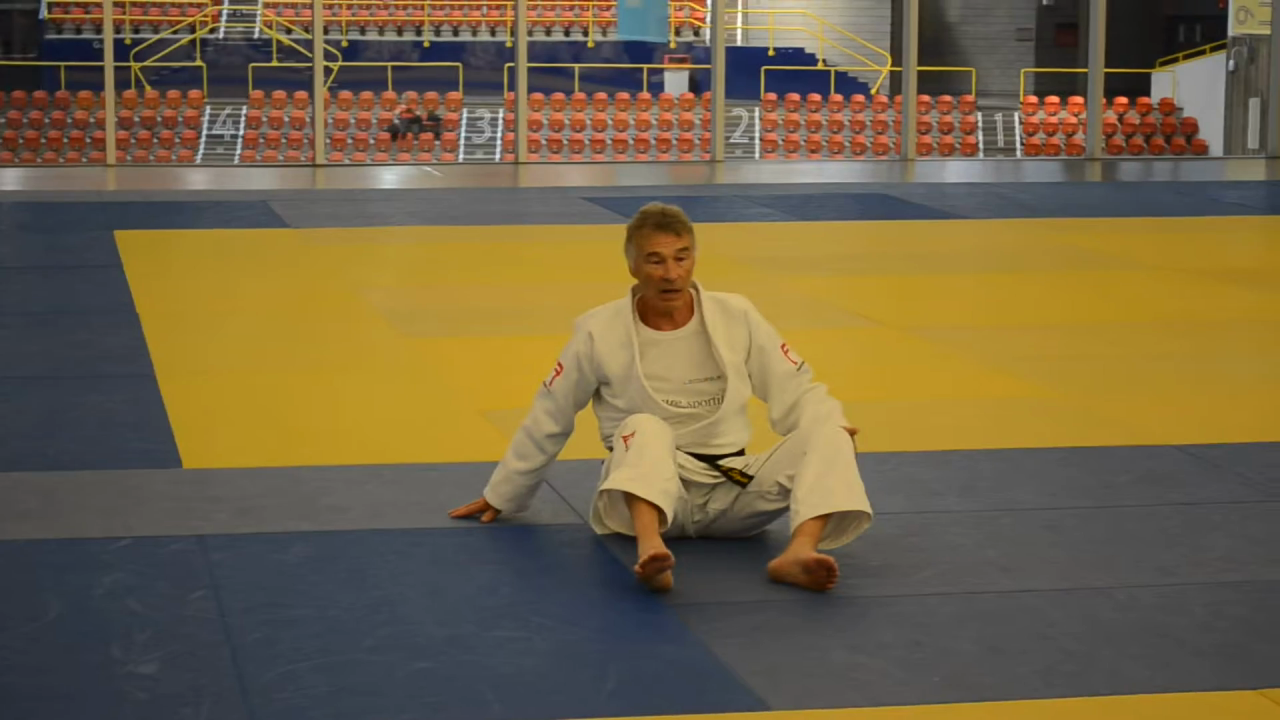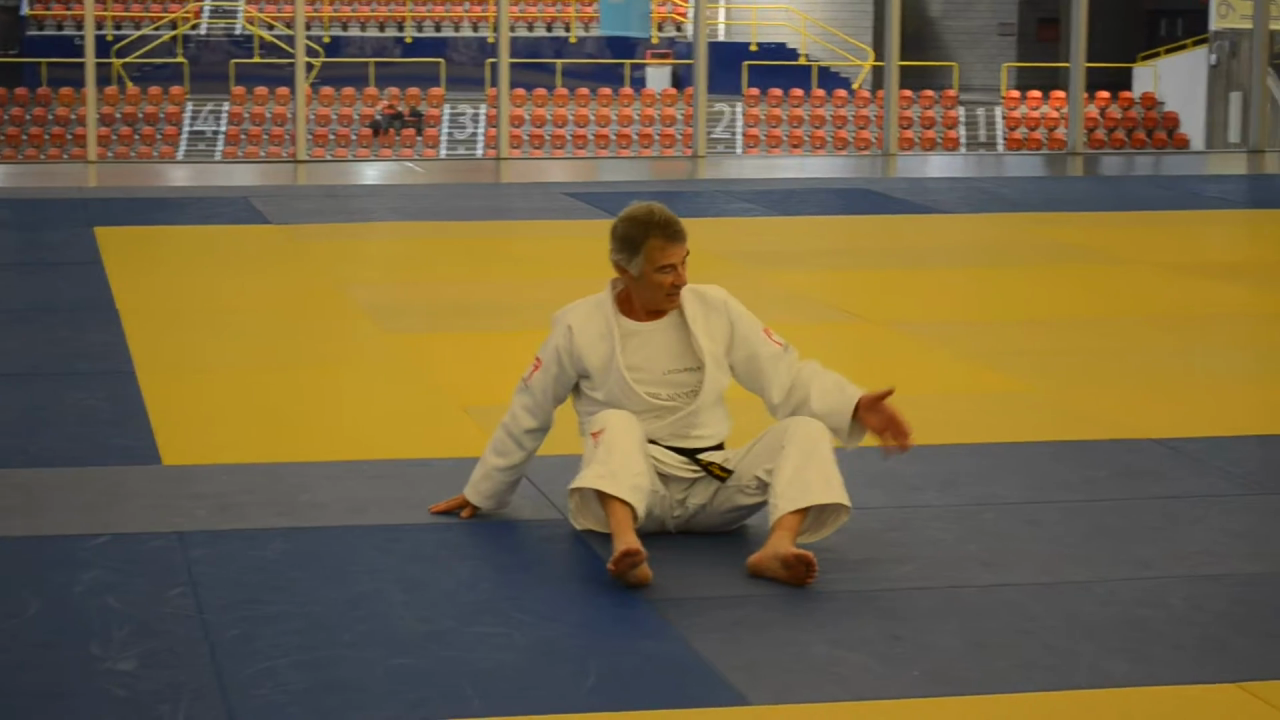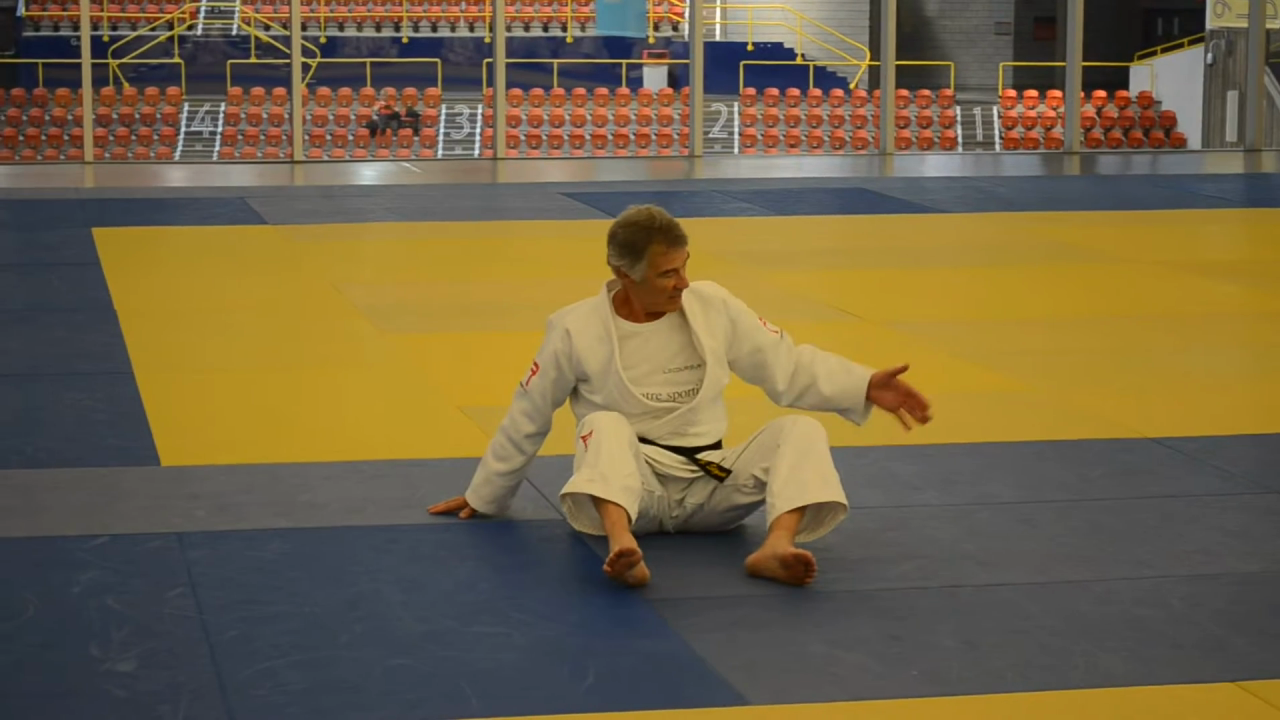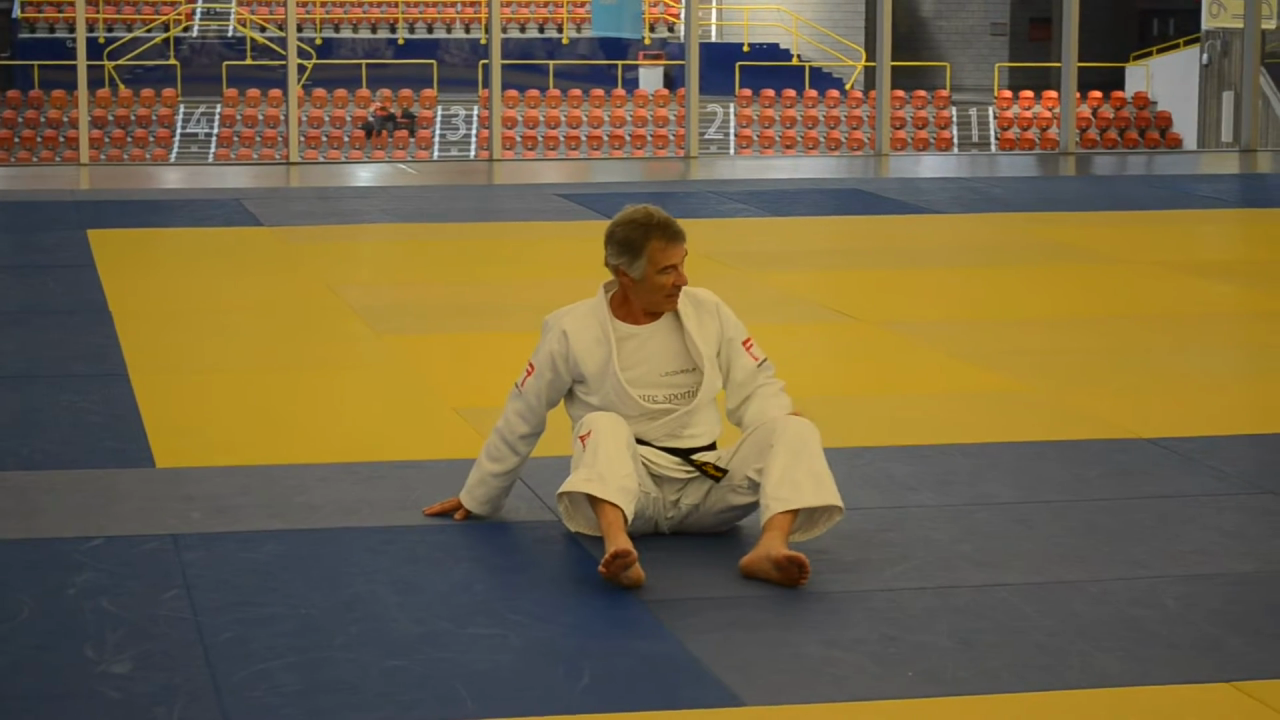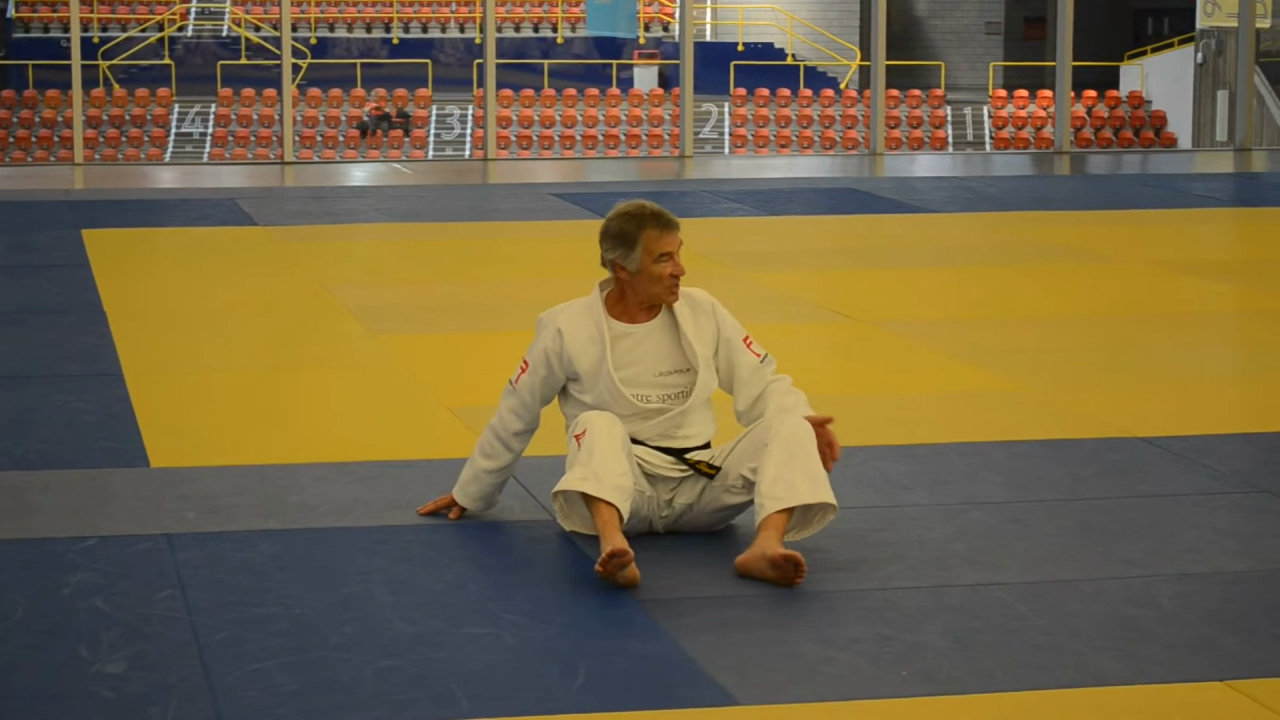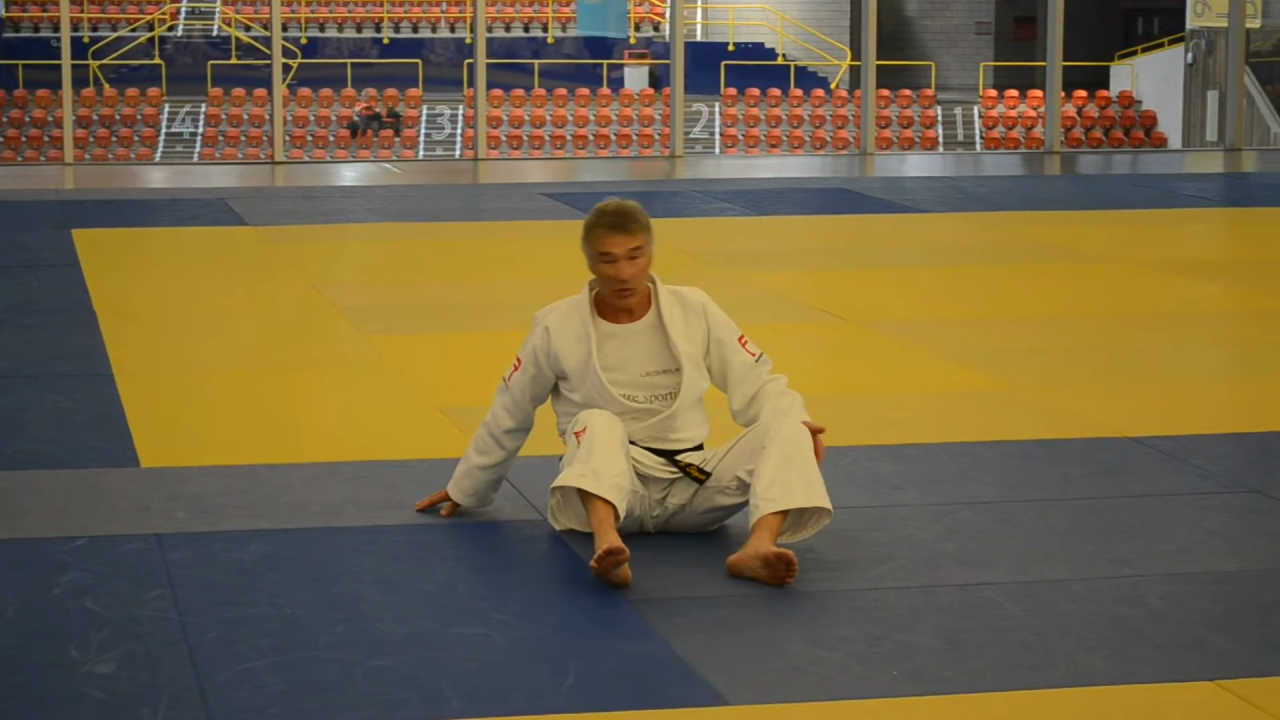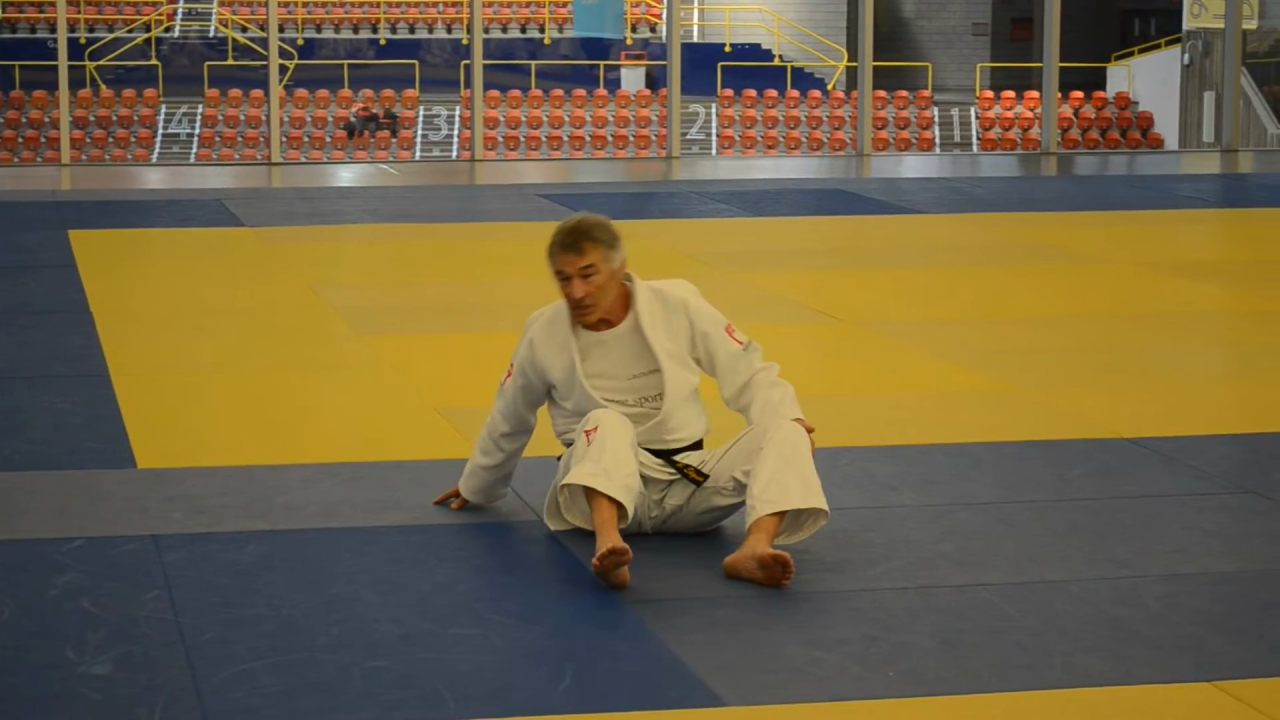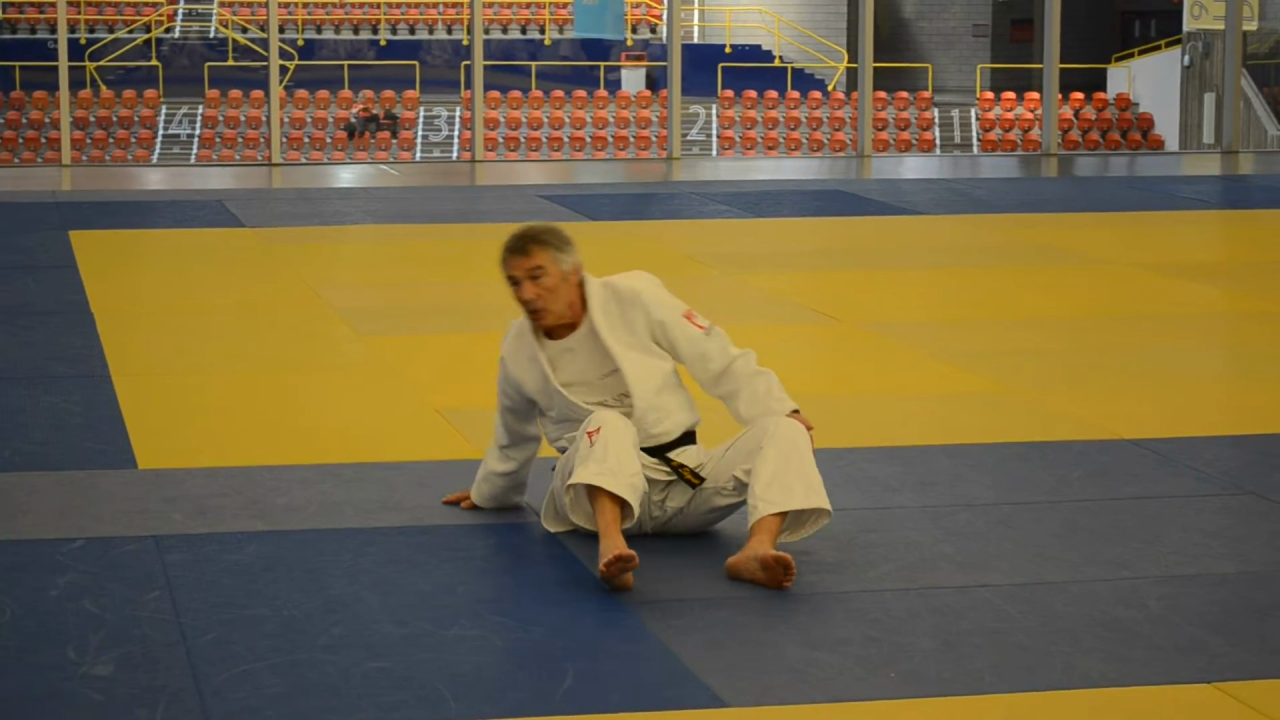
dt=0.2s
person 1, frame 1
left shoulder: (736, 317)
right shoulder: (598, 332)
left elbow: (796, 388)
right elbow: (548, 419)
left wrist: (835, 431)
right wrist: (500, 496)
left hip: (728, 489)
right hip: (644, 483)
left knee: (825, 440)
right knee: (645, 430)
left ankle: (798, 553)
right ankle: (650, 549)
person 1, frame 2
left shoulder: (715, 307)
right shoulder: (578, 326)
left elbow: (788, 374)
right elbow: (528, 414)
left wrist: (855, 406)
right wrist: (481, 493)
left hip: (709, 482)
right hip: (627, 480)
left knee: (804, 432)
right knee: (615, 425)
left ankle: (775, 549)
right ankle: (625, 544)
person 1, frame 3
left shoulder: (713, 305)
right shoulder: (575, 329)
left elbow: (788, 365)
right elbow: (526, 418)
left wrist: (865, 386)
right wrist: (483, 496)
left hip: (706, 483)
right hip: (630, 483)
left knee: (801, 431)
right knee: (602, 427)
left ankle: (775, 547)
right ankle: (621, 544)
person 1, frame 4
left shoulder: (706, 310)
right shoulder: (571, 331)
left elbow: (755, 384)
right elbow: (520, 420)
left wrist: (778, 423)
right wrist: (475, 497)
left hip: (702, 483)
right hip: (622, 481)
left knee: (792, 433)
right knee: (602, 428)
left ankle: (768, 549)
right ankle: (618, 549)
person 1, frame 5
left shoulder: (703, 311)
right shoulder: (566, 329)
left elbow: (760, 382)
right elbow: (515, 417)
left wrist: (803, 419)
right wrist: (468, 494)
left hip: (695, 483)
right hip: (617, 481)
left knee: (789, 431)
right knee: (596, 427)
left ankle: (765, 548)
right ankle: (613, 546)
person 1, frame 6
left shoulder: (694, 309)
right shoulder: (557, 327)
left elbow: (756, 382)
right elbow: (509, 415)
left wrist: (797, 424)
right wrist: (464, 489)
left hip: (687, 484)
right hip: (608, 480)
left knee: (785, 436)
right knee: (596, 426)
left ankle: (757, 548)
right ankle: (606, 543)
person 1, frame 7
left shoulder: (678, 302)
right shoulder: (543, 334)
left elbow: (748, 370)
right elbow: (510, 419)
left wrist: (790, 419)
right wrist: (475, 487)
left hip: (685, 481)
right hip: (603, 480)
left knee: (783, 437)
right knee: (606, 425)
left ankle: (753, 550)
right ankle: (608, 544)
person 1, frame 8
left shoulder: (635, 295)
right shoulder: (518, 351)
left elbow: (721, 360)
right elbow: (515, 434)
left wrist: (783, 413)
right wrist: (489, 493)
left hip: (681, 476)
right hip: (598, 483)
left knee: (783, 434)
right knee: (608, 428)
left ankle: (756, 552)
right ankle: (611, 547)
